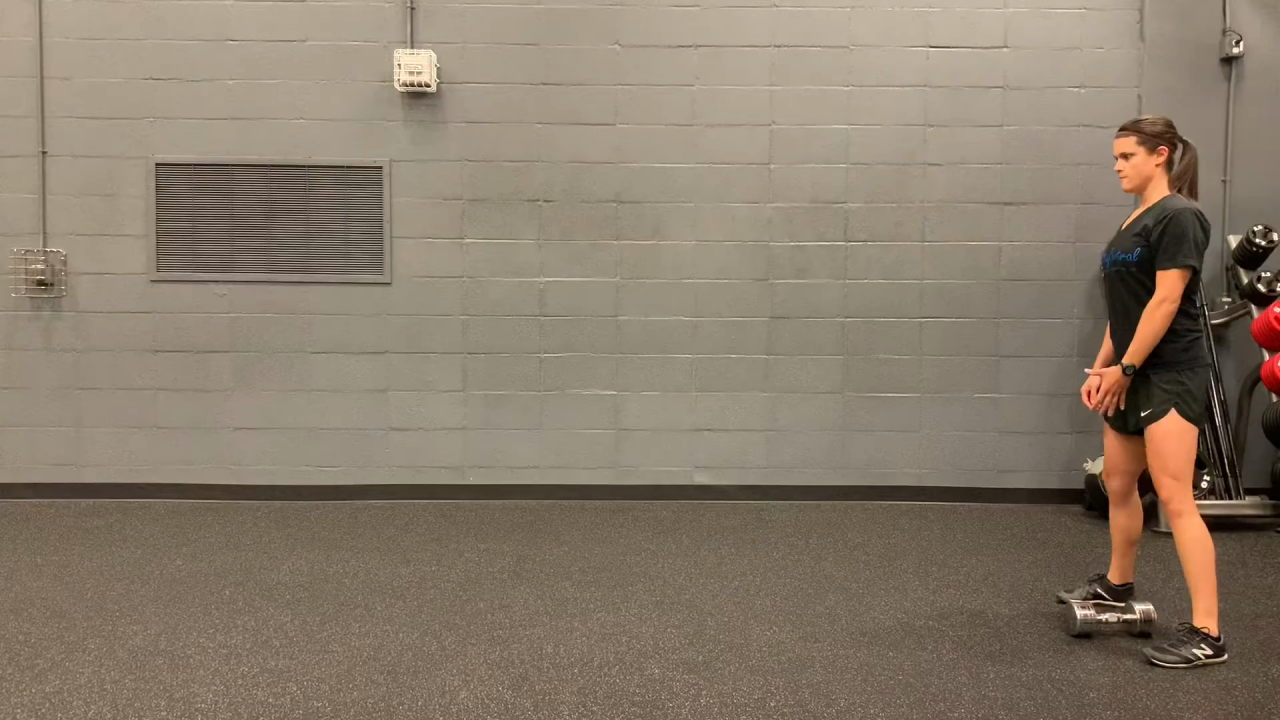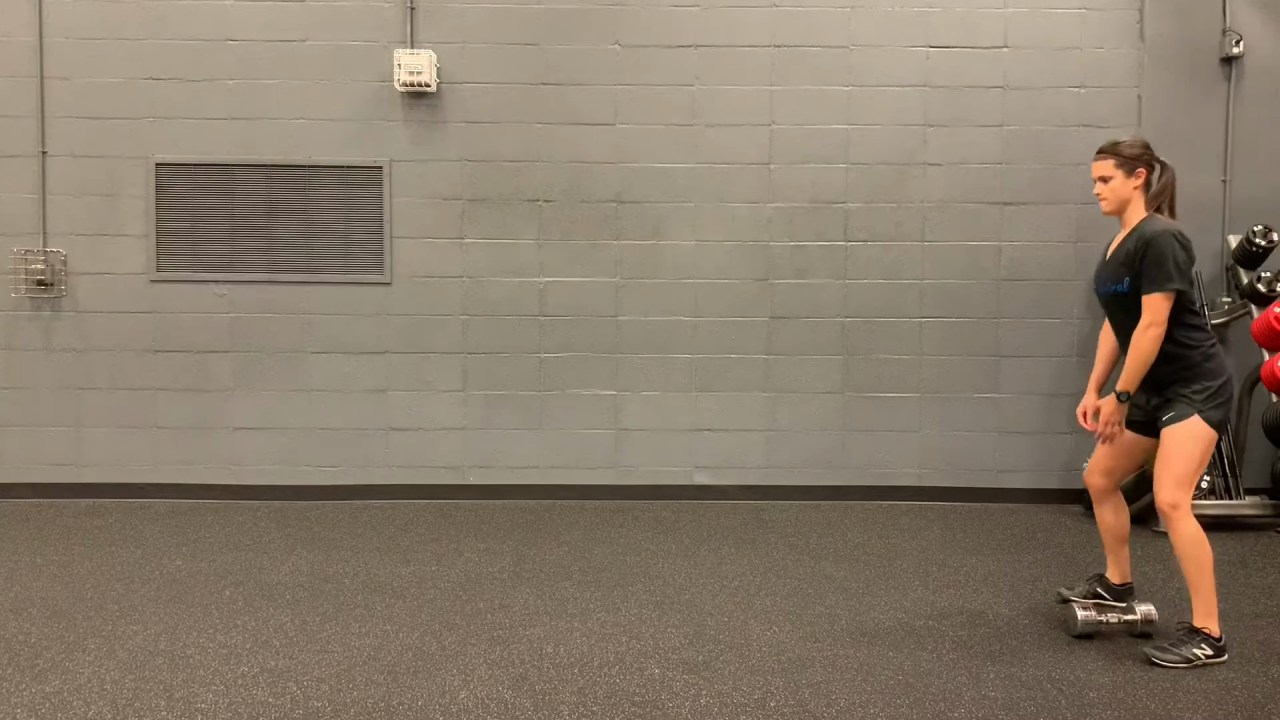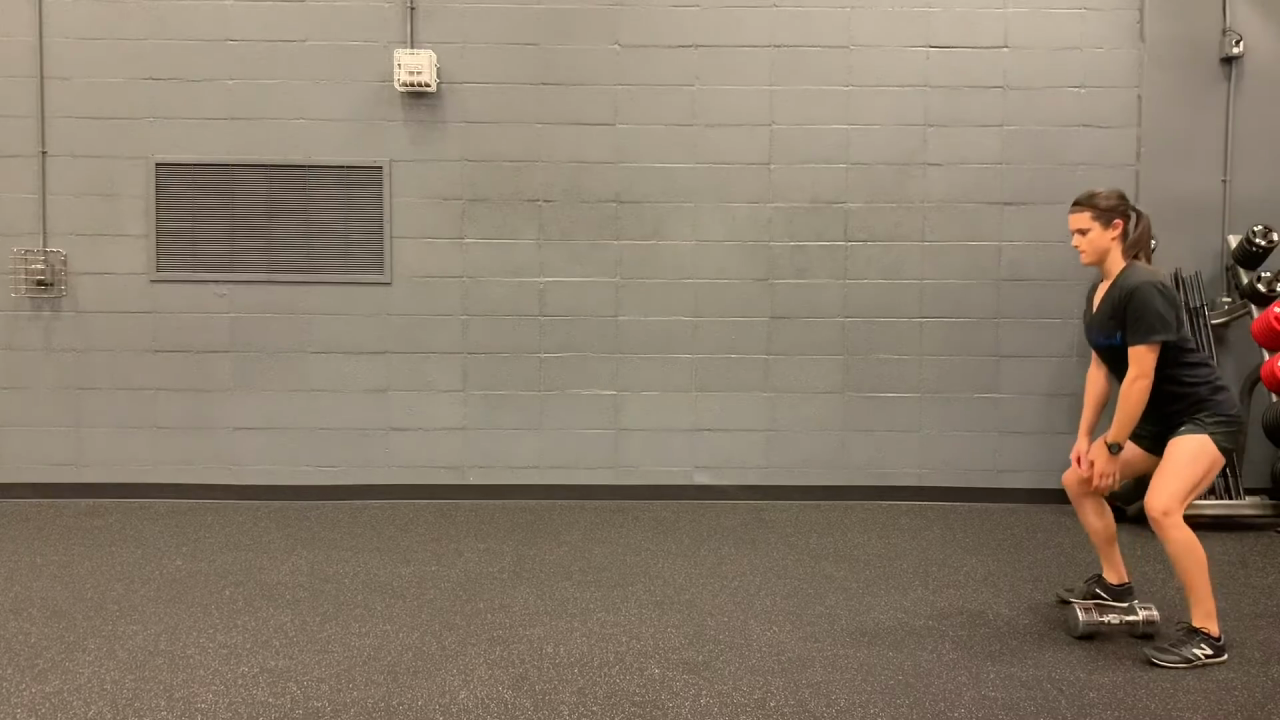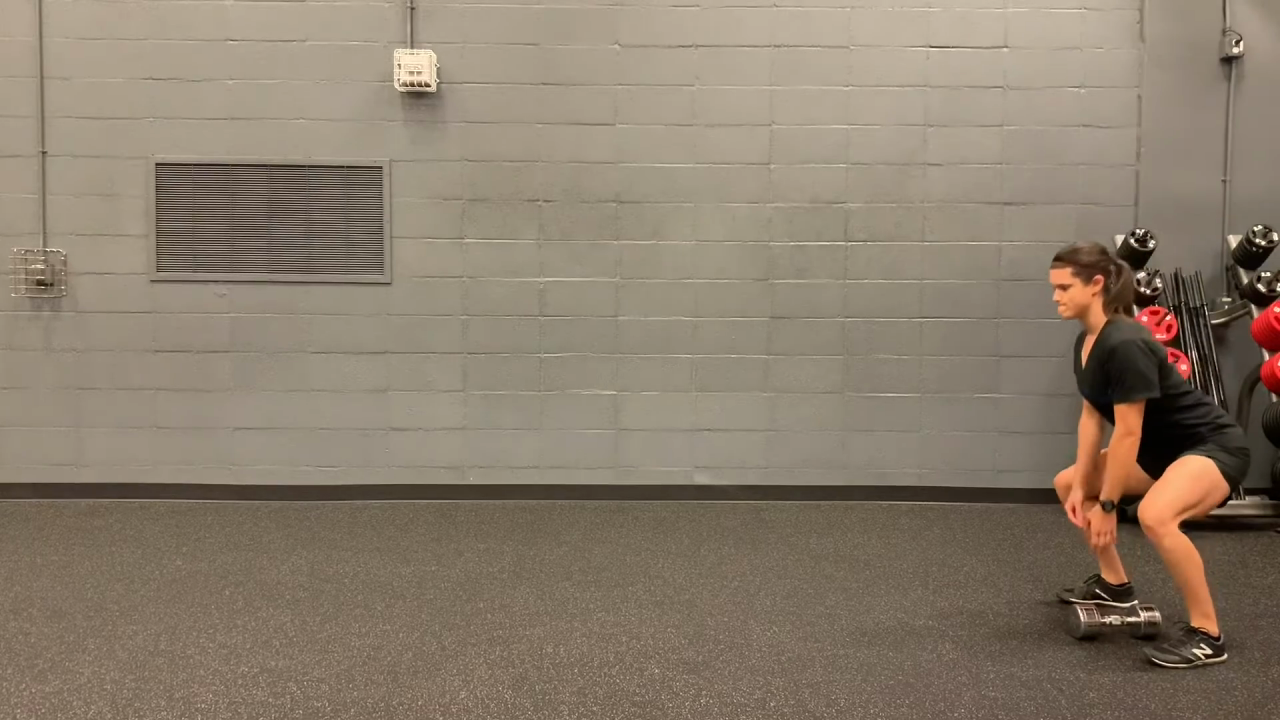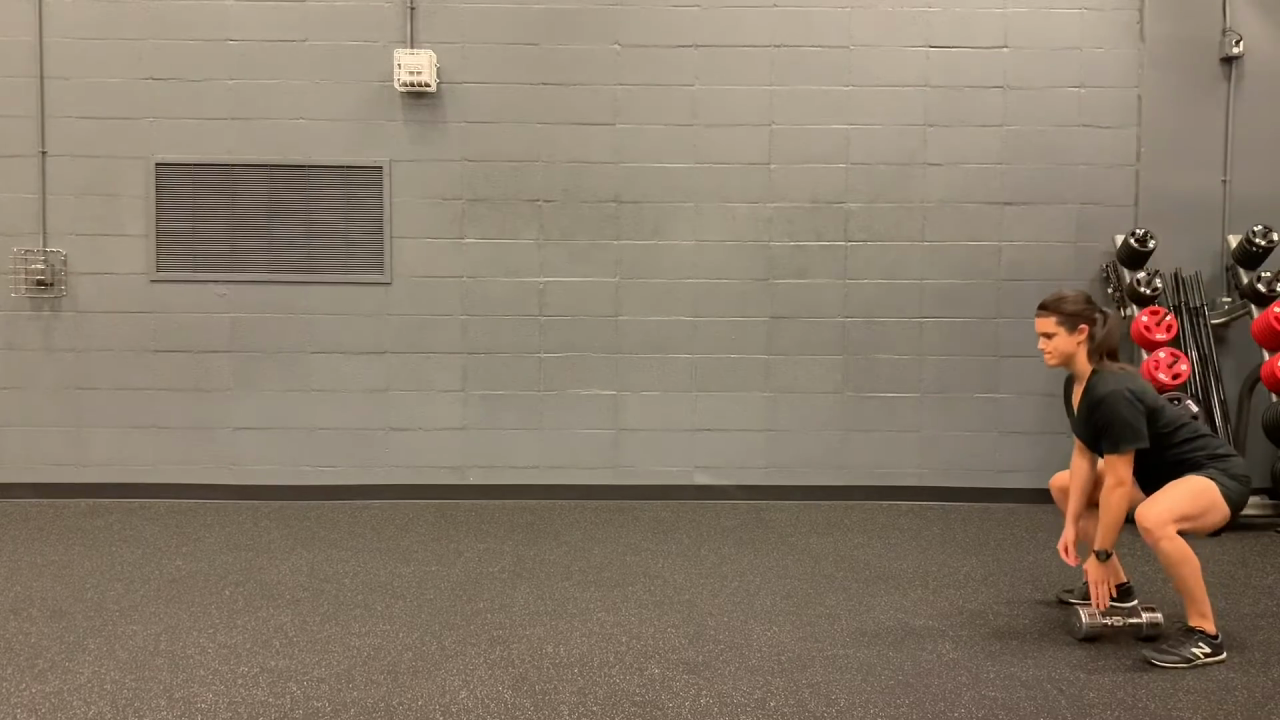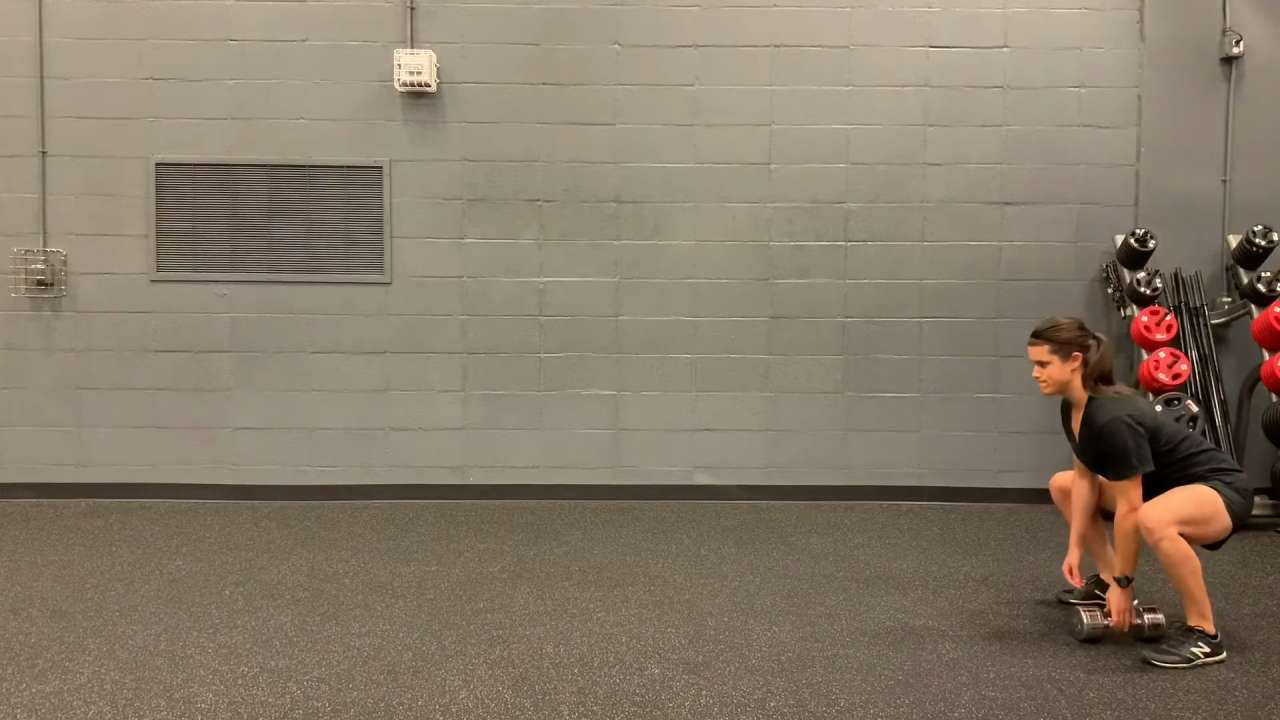
dt=0.3s
person 1, frame 1
left shoulder: (1179, 217)
right shoulder: (1135, 219)
left elbow: (1166, 302)
left wrist: (1123, 369)
right wrist: (1100, 366)
left hip: (1170, 378)
right hip: (1134, 376)
left knee: (1174, 498)
right knee: (1117, 485)
left ankle: (1207, 634)
right ankle: (1117, 586)
person 1, frame 2
left shoulder: (1160, 238)
right shoulder: (1118, 244)
left elbow: (1153, 327)
right elbow: (1115, 324)
left wrist: (1120, 397)
right wrist: (1094, 390)
left hip: (1195, 387)
right hip: (1150, 388)
left knee: (1171, 500)
right knee: (1100, 479)
left ankle: (1208, 634)
right ankle: (1116, 585)
person 1, frame 3
left shoulder: (1142, 289)
right shoulder: (1097, 293)
left elbow: (1140, 376)
right elbow: (1099, 369)
left wrist: (1112, 449)
right wrist: (1083, 441)
left hip: (1208, 415)
right hip: (1160, 418)
left knee: (1161, 507)
right knee: (1080, 481)
left ankle: (1207, 634)
right ankle: (1115, 584)
person 1, frame 4
left shoulder: (1126, 345)
right shoulder: (1085, 342)
left elbow: (1129, 434)
right elbow: (1092, 416)
left wrist: (1106, 507)
right wrist: (1080, 486)
left hip: (1213, 446)
right hip: (1163, 448)
left knee: (1155, 515)
right knee: (1067, 485)
left ankle: (1206, 634)
right ankle: (1114, 583)
person 1, frame 5
left shoulder: (1113, 393)
right shoulder: (1074, 385)
left elbow: (1118, 484)
right elbow: (1084, 456)
left wrist: (1100, 556)
right wrist: (1071, 525)
left hip: (1218, 476)
right hip: (1161, 475)
left knee: (1152, 519)
right knee: (1062, 485)
left ankle: (1204, 634)
right ankle: (1115, 585)
person 1, frame 6
left shoulder: (1114, 419)
right shoulder: (1073, 408)
left elbow: (1130, 510)
right elbow: (1085, 477)
left wrist: (1123, 585)
right wrist: (1075, 547)
left hip: (1220, 489)
right hip: (1165, 486)
left knee: (1153, 520)
right knee: (1061, 485)
left ankle: (1203, 634)
right ankle: (1105, 583)
